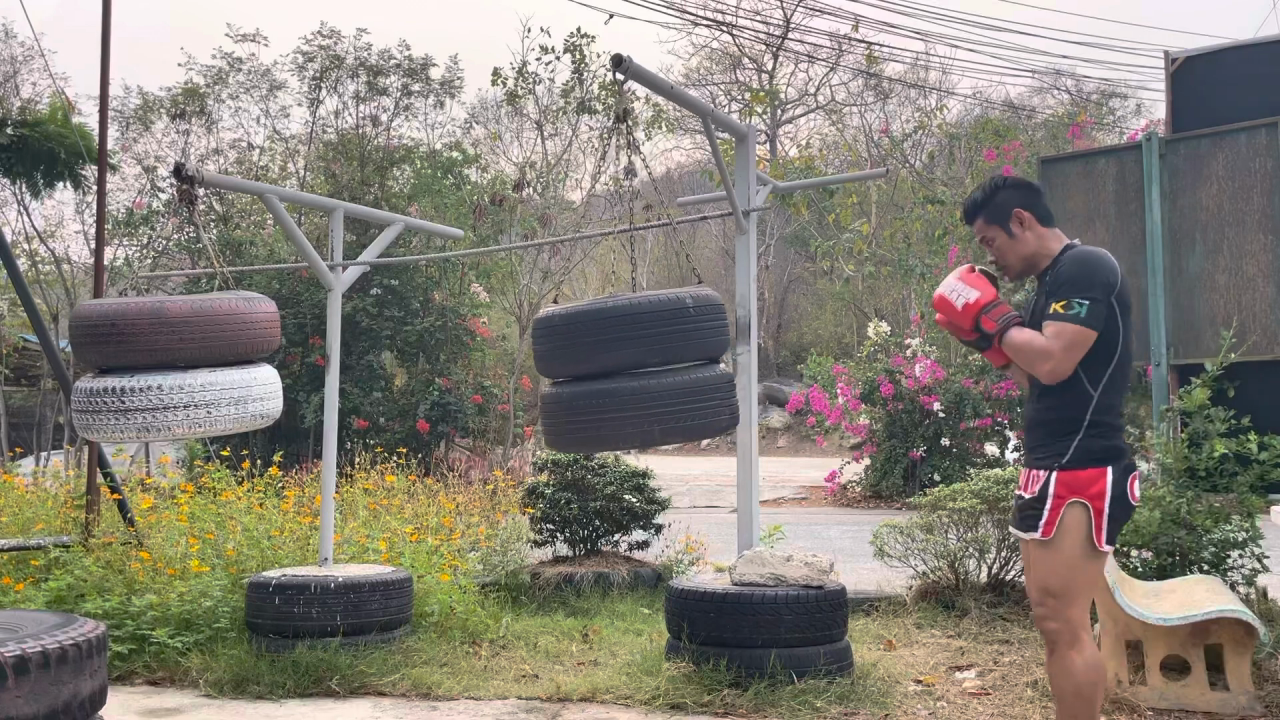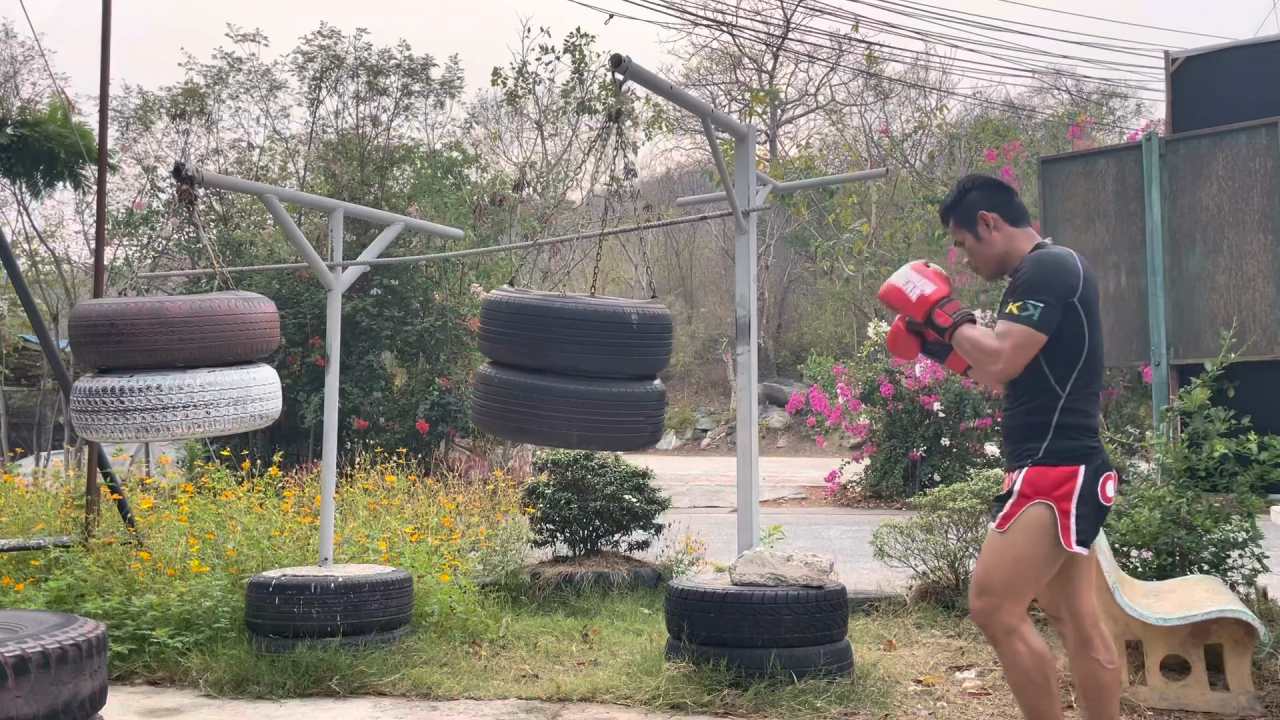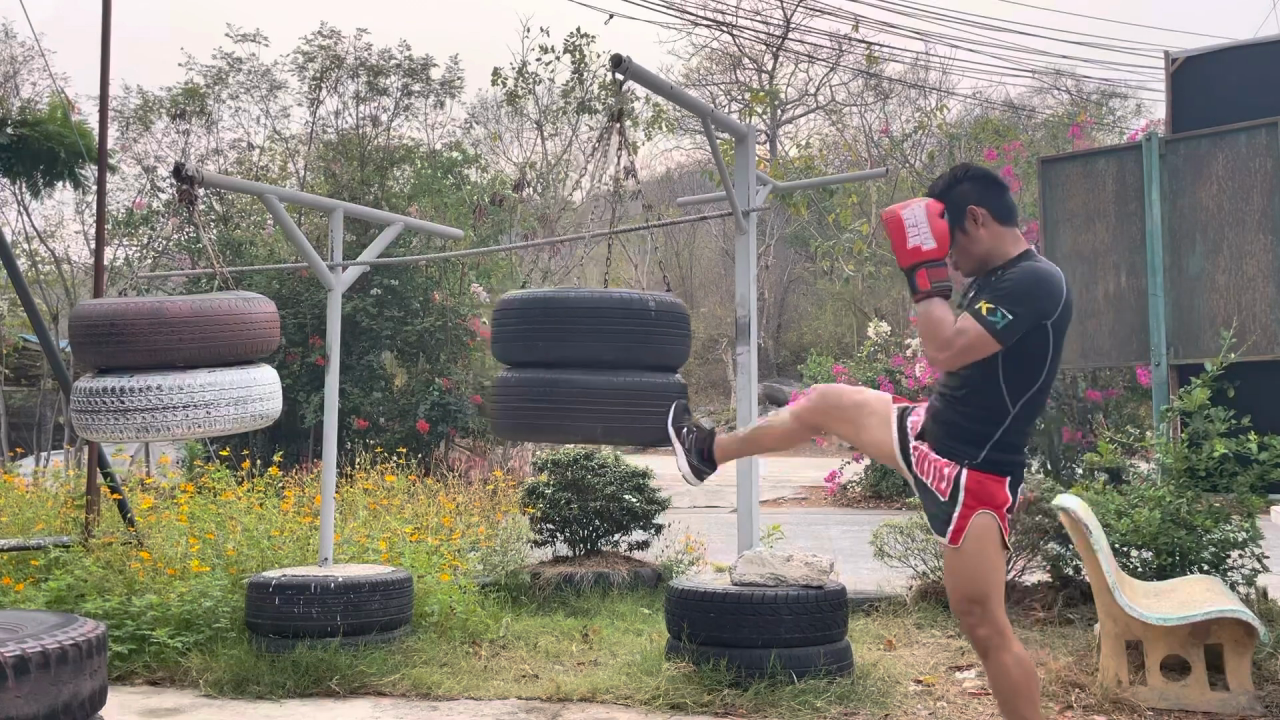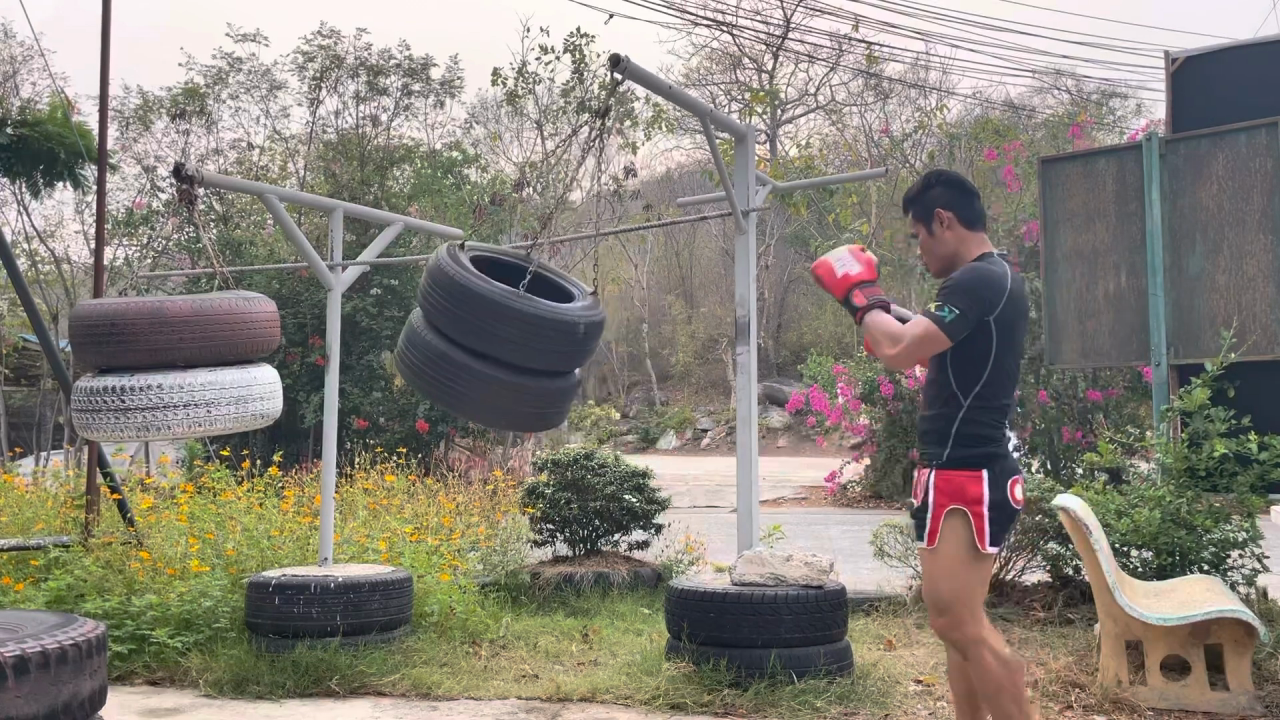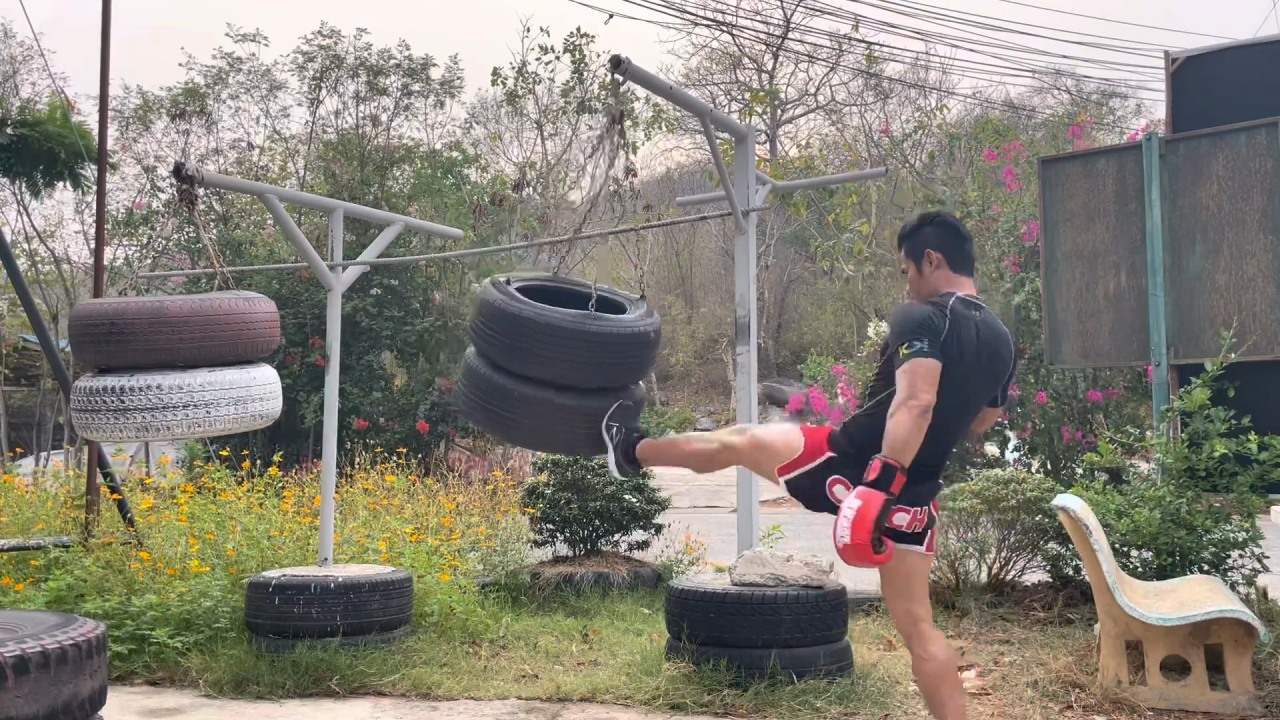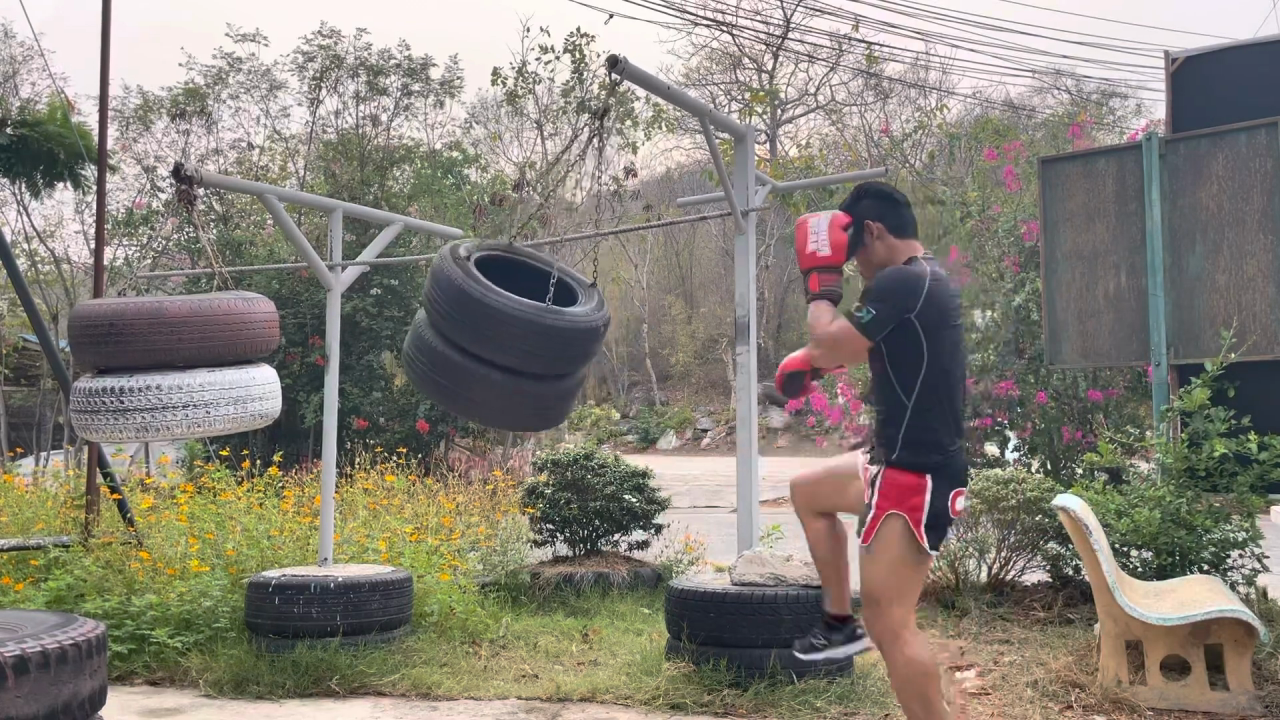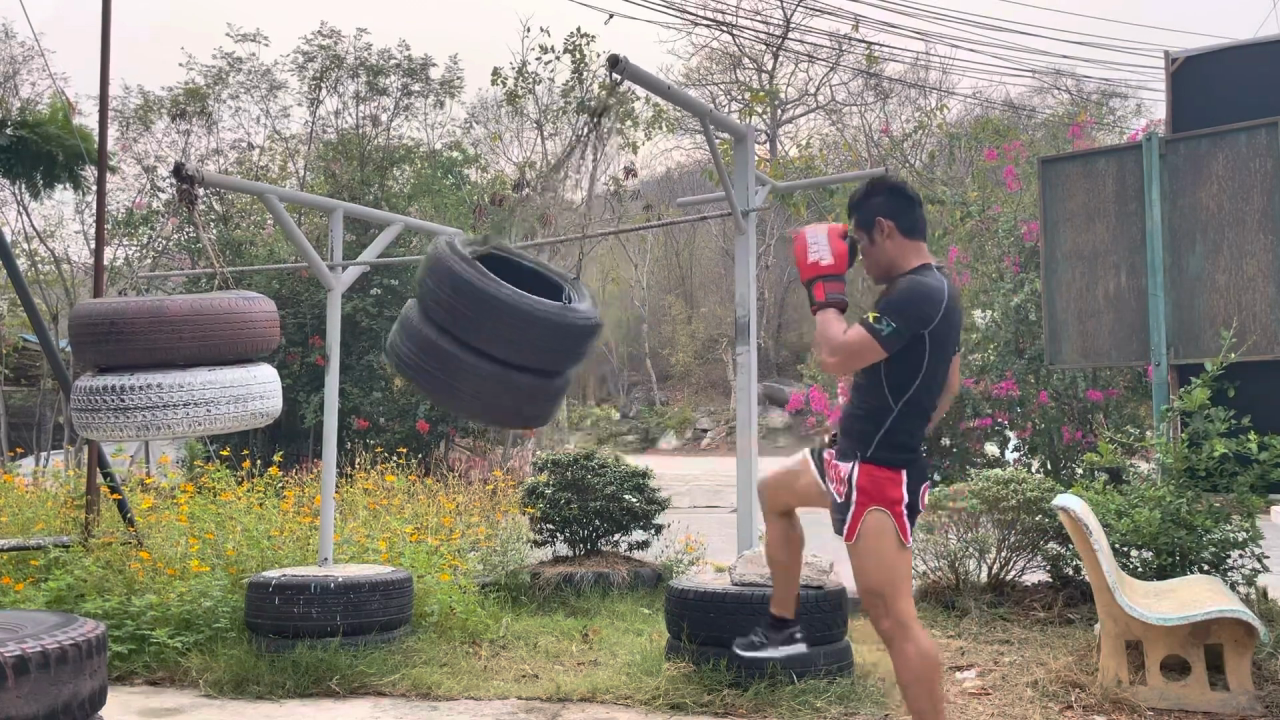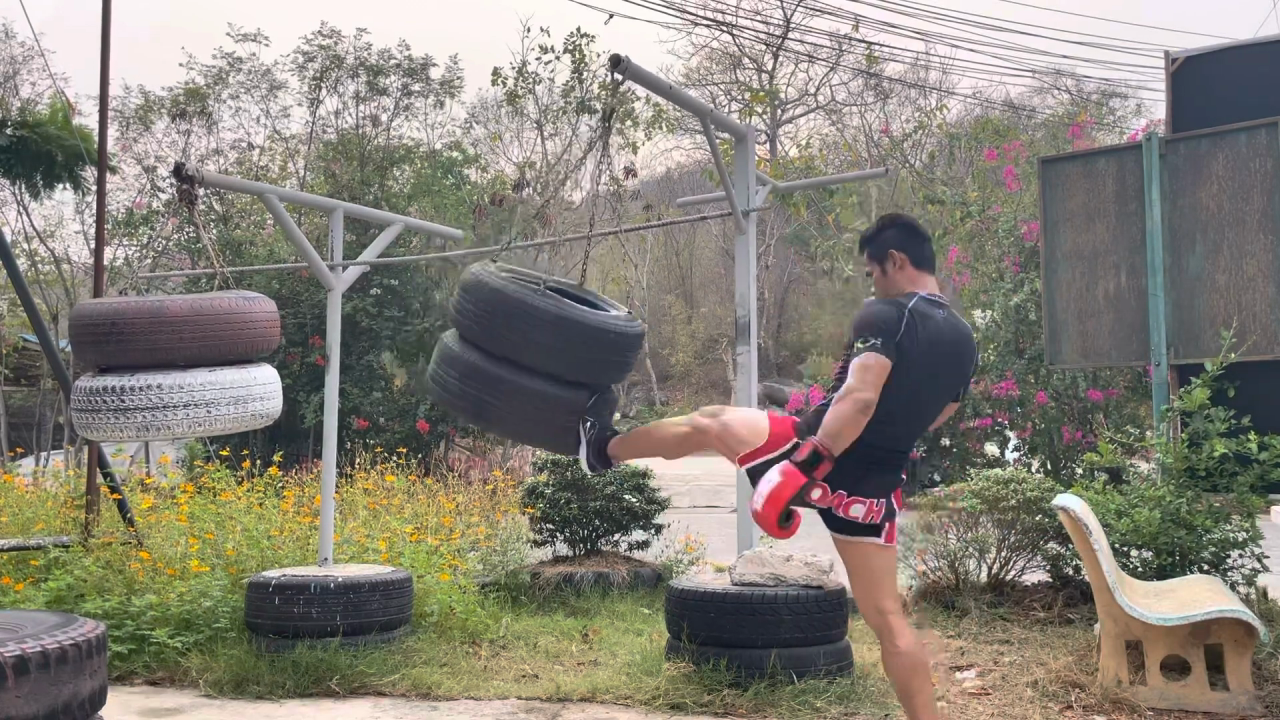
dt=0.5s
person 1, frame 1
left shoulder: (1087, 267)
right shoulder: (1048, 284)
left elbow: (1053, 364)
left wrist: (991, 315)
right wrist: (987, 337)
left hip: (1083, 475)
right hip: (1046, 471)
left knee: (1060, 622)
right knee: (1055, 621)
person 1, frame 2
left shoulder: (1050, 268)
right shoulder: (1036, 276)
left elbow: (1001, 361)
right elbow: (1007, 376)
left wrist: (943, 313)
right wrist: (945, 345)
left hip: (1056, 474)
right hip: (1049, 472)
left knee: (994, 608)
right knee: (1078, 622)
person 1, frame 3
left shoulder: (1038, 285)
right shoulder: (994, 277)
left elbow: (946, 351)
left wrist: (923, 269)
left hip: (976, 473)
right hip: (929, 433)
left knee: (984, 626)
right knee: (820, 404)
right ankle: (709, 453)
person 1, frame 4
left shoulder: (976, 281)
right shoulder: (997, 282)
left elbow: (898, 351)
left wrist: (862, 296)
right wrist: (886, 314)
left hip: (965, 481)
right hip: (980, 477)
left knee: (961, 625)
right knee: (956, 620)
person 1, frame 5
left shoulder: (923, 318)
right shoulder: (1001, 340)
left elbow: (914, 402)
right elbow: (981, 422)
left wrist: (881, 482)
left hip: (849, 464)
right hip: (912, 500)
left knee: (737, 442)
right knee: (918, 625)
left ankle: (634, 451)
person 1, frame 6
left shoulder: (913, 285)
right shoulder: (923, 280)
left elbow: (829, 351)
left wrist: (820, 277)
right wrist: (812, 364)
left hip: (914, 482)
right hip: (905, 461)
left knee: (890, 623)
right knee: (808, 492)
right ankle: (839, 623)
person 1, frame 7
left shoulder: (913, 297)
right shoulder: (933, 289)
left elbow: (835, 356)
right elbow: (949, 382)
left wrist: (823, 285)
left hip: (879, 474)
right hip: (853, 452)
left knee: (890, 615)
right knee: (774, 492)
right ankle: (783, 625)
person 1, frame 8
left shoulder: (887, 315)
right shoulder: (964, 341)
left elbow: (858, 397)
left wrist: (808, 468)
left hip: (819, 459)
right hip: (874, 491)
left knee: (708, 422)
right knee: (889, 618)
left ankle: (607, 448)
